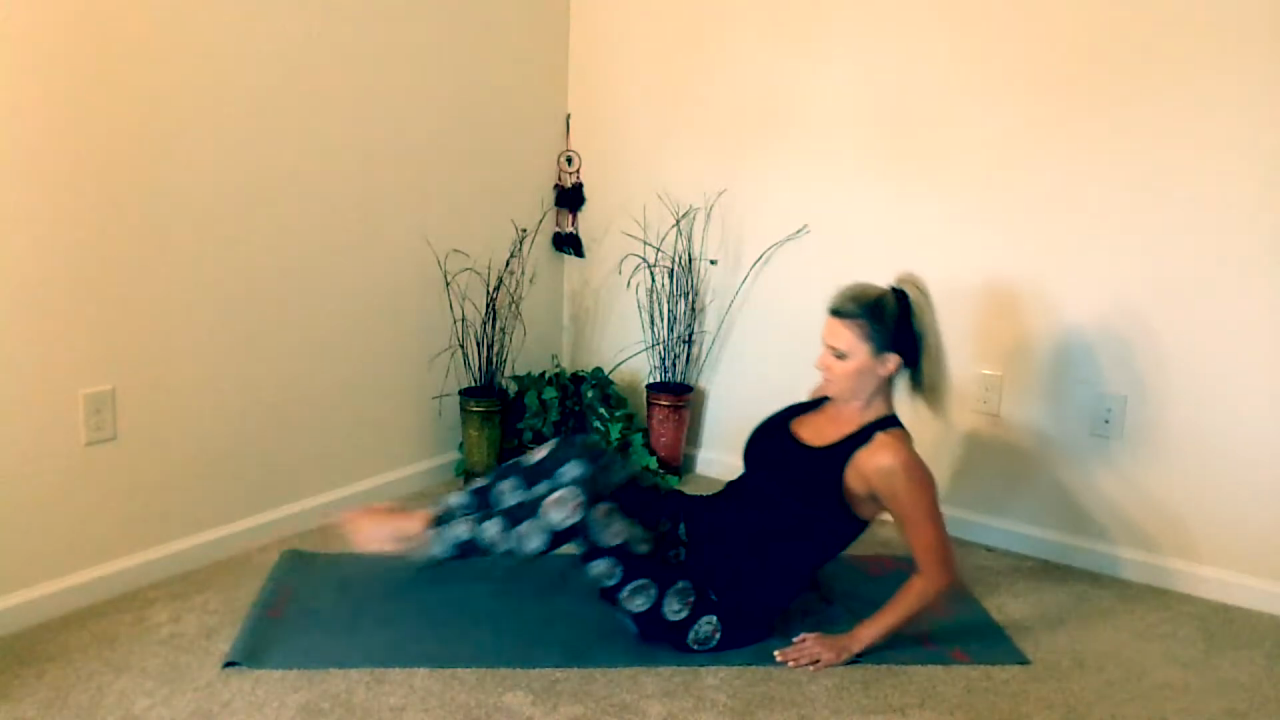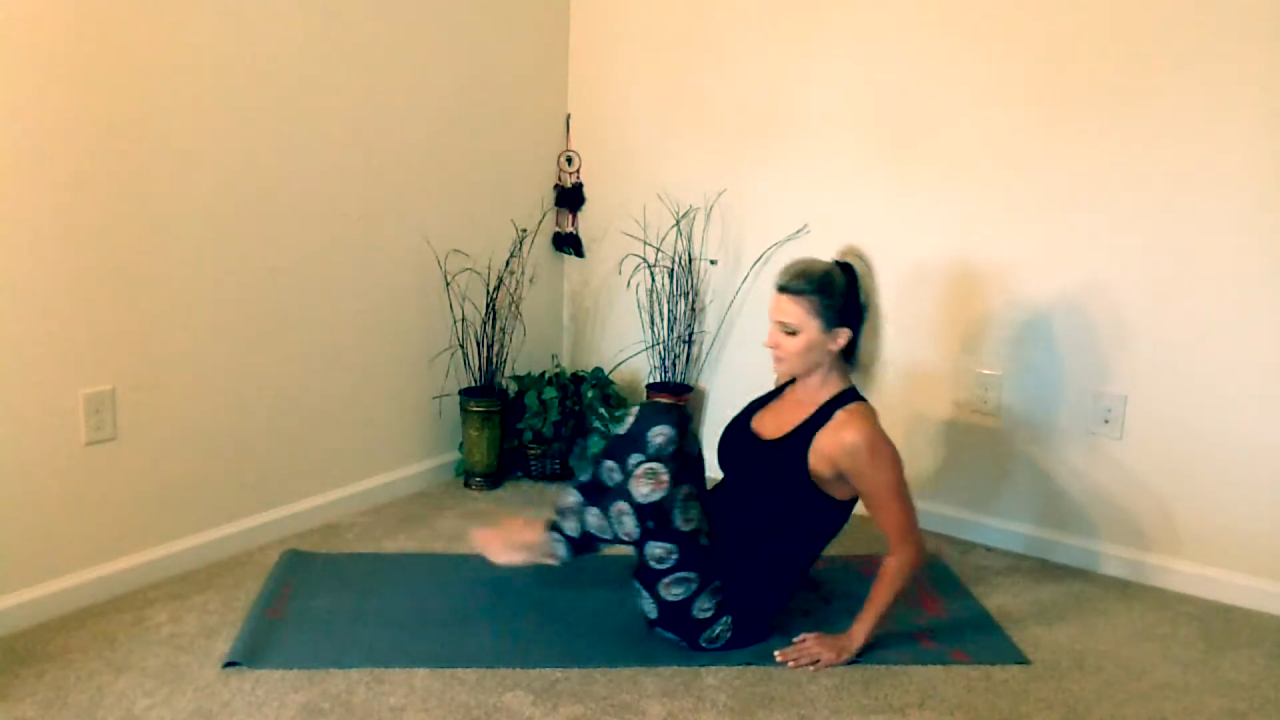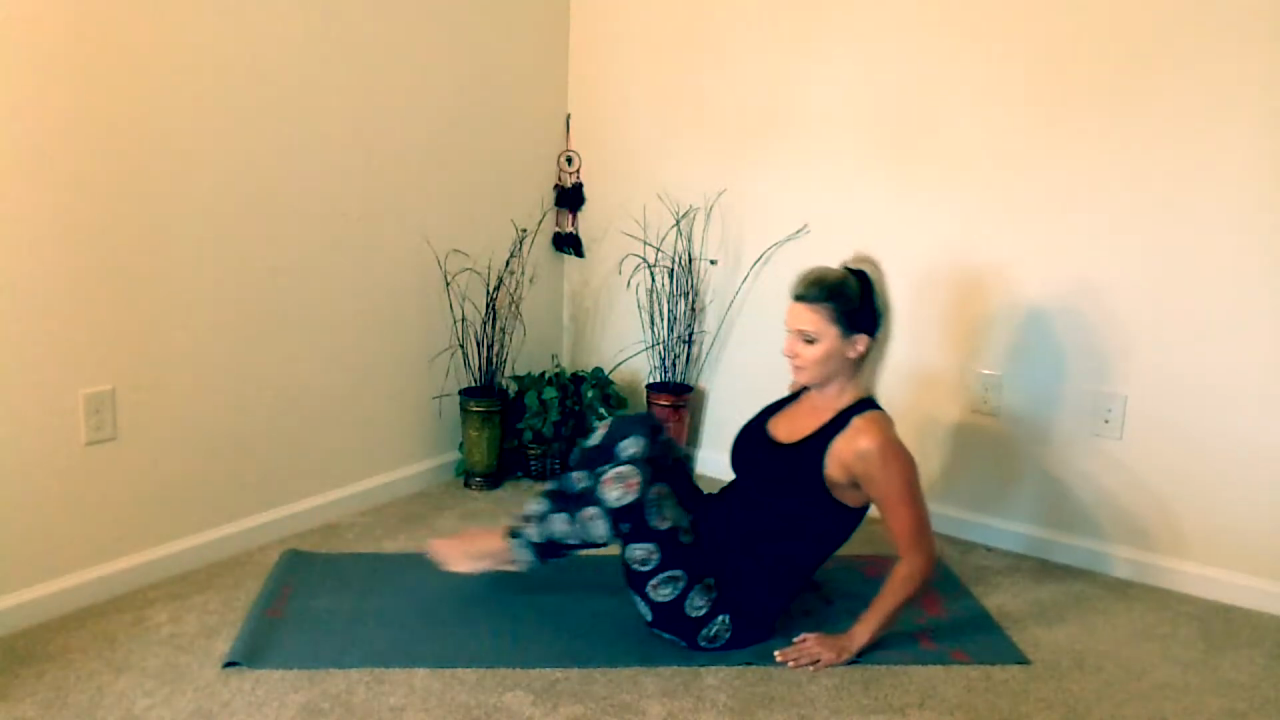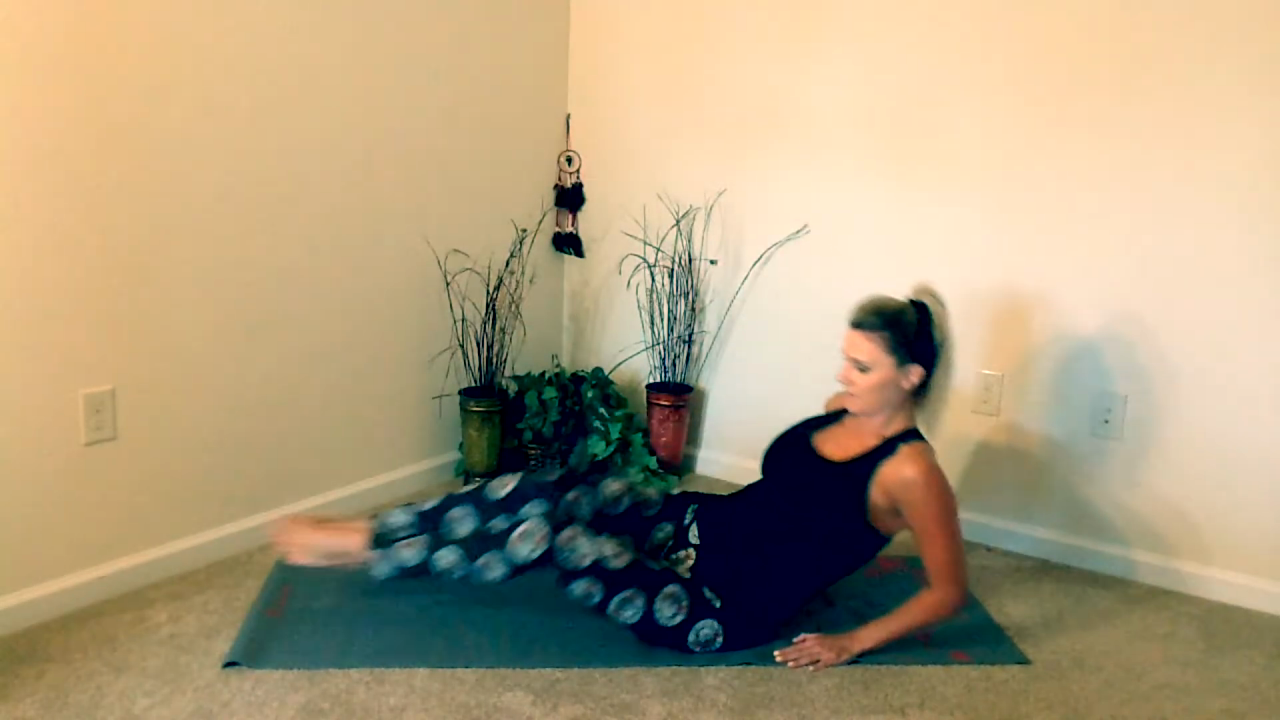
dt=0.2s
person 1, frame 1
left shoulder: (886, 458)
right shoulder: (828, 397)
left elbow: (938, 573)
left wrist: (852, 644)
left hip: (707, 615)
right hip: (694, 534)
left knee: (577, 492)
right knee: (576, 463)
left ankle: (433, 536)
right ankle: (442, 523)
person 1, frame 2
left shoulder: (852, 436)
right shoulder: (795, 383)
left elbow: (906, 550)
left wrist: (851, 641)
left hip: (717, 613)
right hip: (713, 547)
left knee: (655, 448)
right knee: (657, 422)
left ankle: (559, 541)
right ankle: (565, 530)
person 1, frame 3
left shoulder: (869, 441)
right shoulder: (812, 388)
left elbow: (918, 558)
left wrist: (851, 640)
left hip: (719, 611)
right hip: (715, 532)
left knee: (629, 472)
right knee: (631, 437)
left ankle: (521, 547)
right ankle: (527, 536)
person 1, frame 4
left shoulder: (910, 474)
right shoulder: (846, 408)
left elbow: (948, 591)
left wrist: (849, 641)
left hip: (720, 609)
right hip: (700, 526)
left knee: (547, 536)
right knee: (542, 494)
left ankle: (358, 547)
right ankle: (365, 536)
